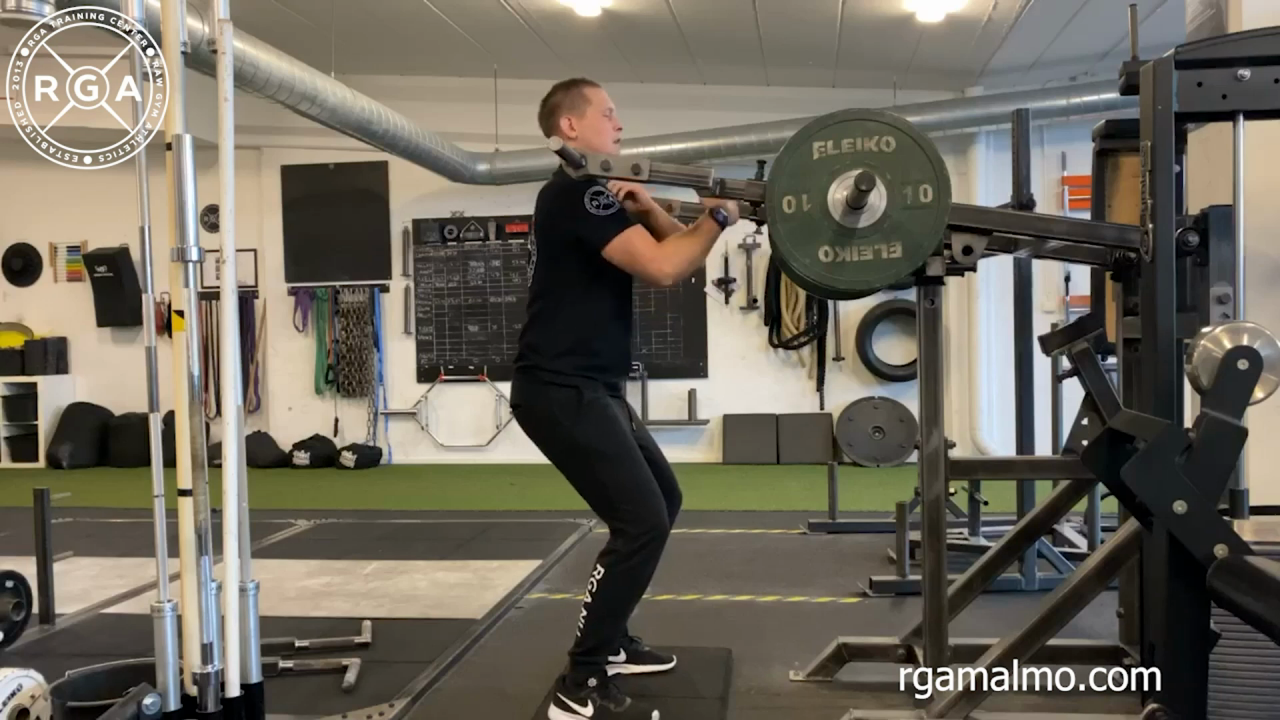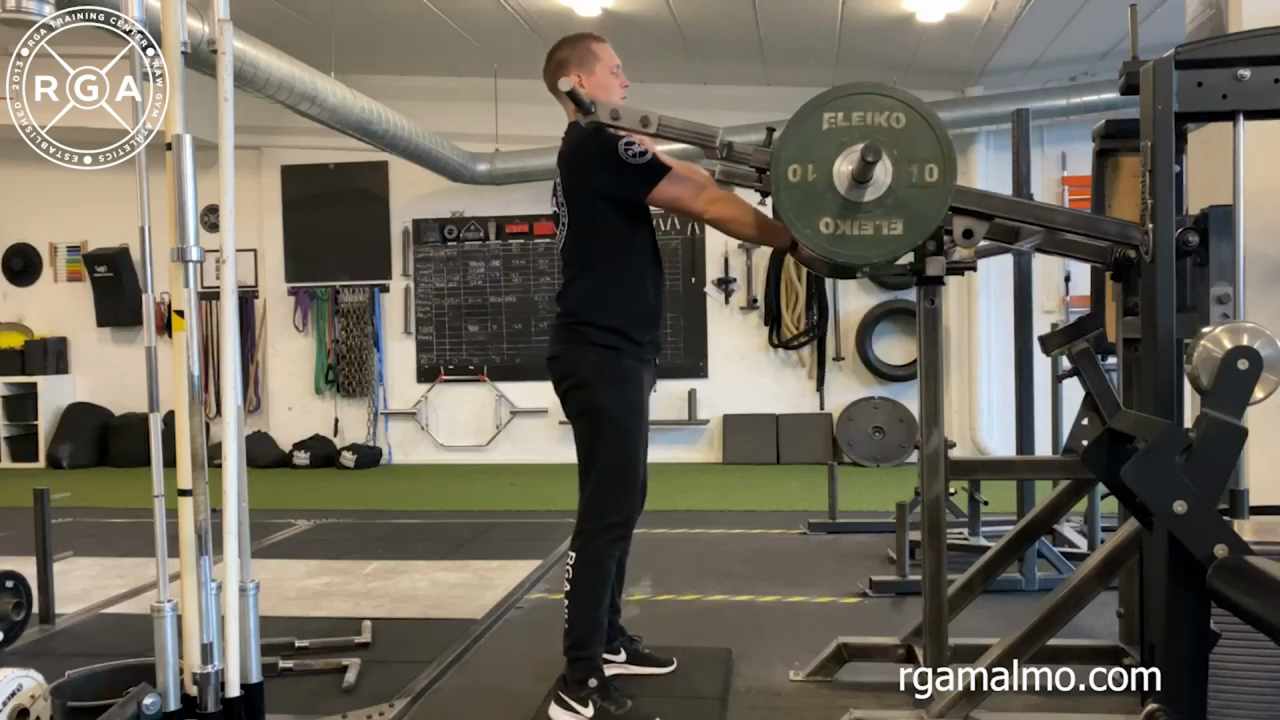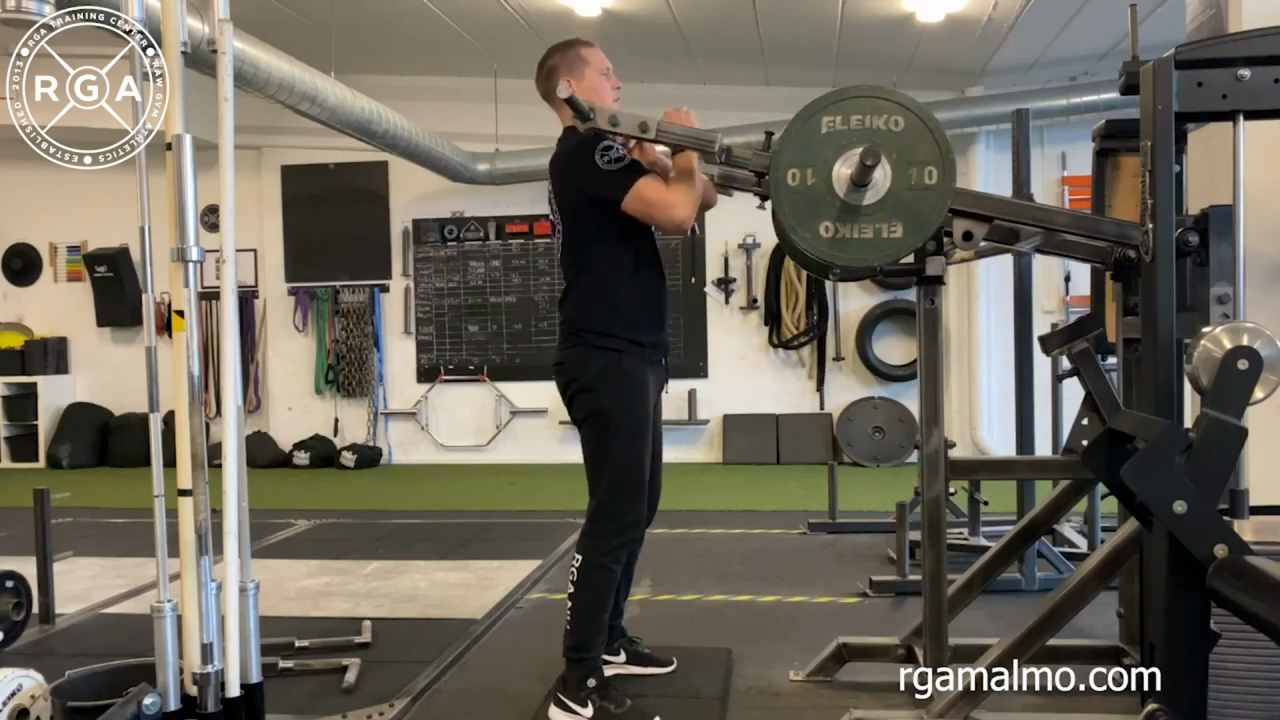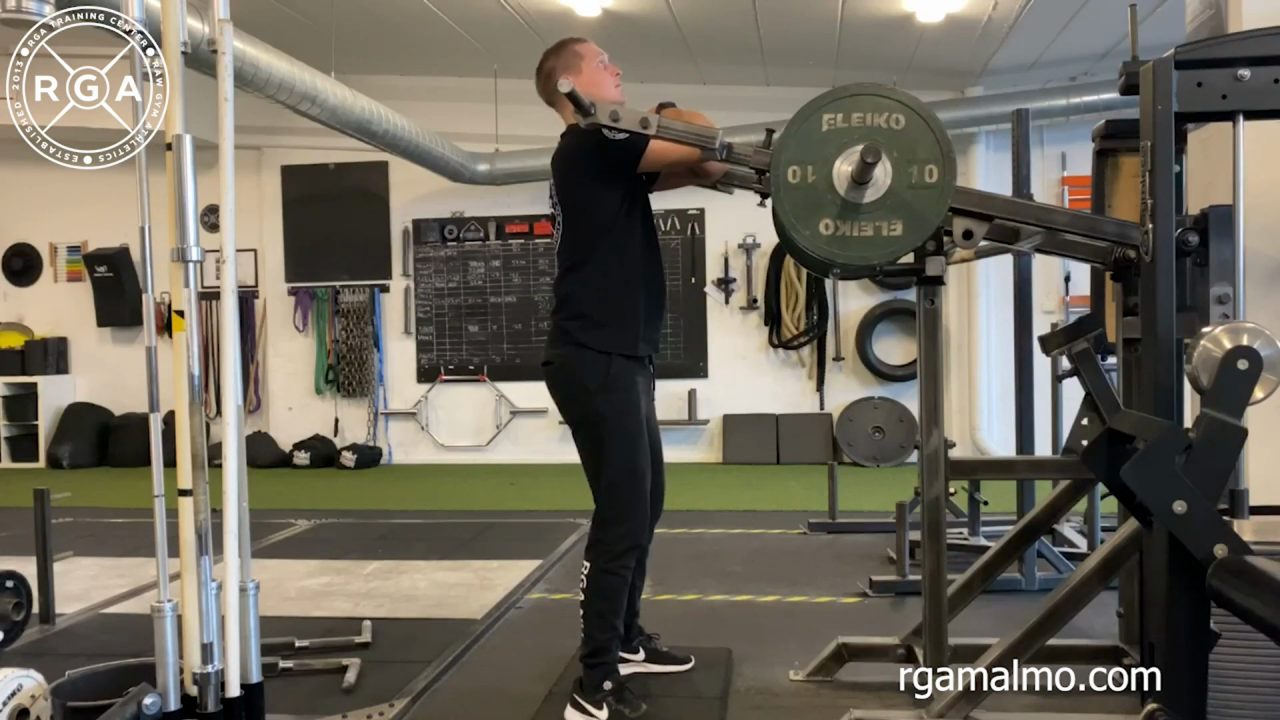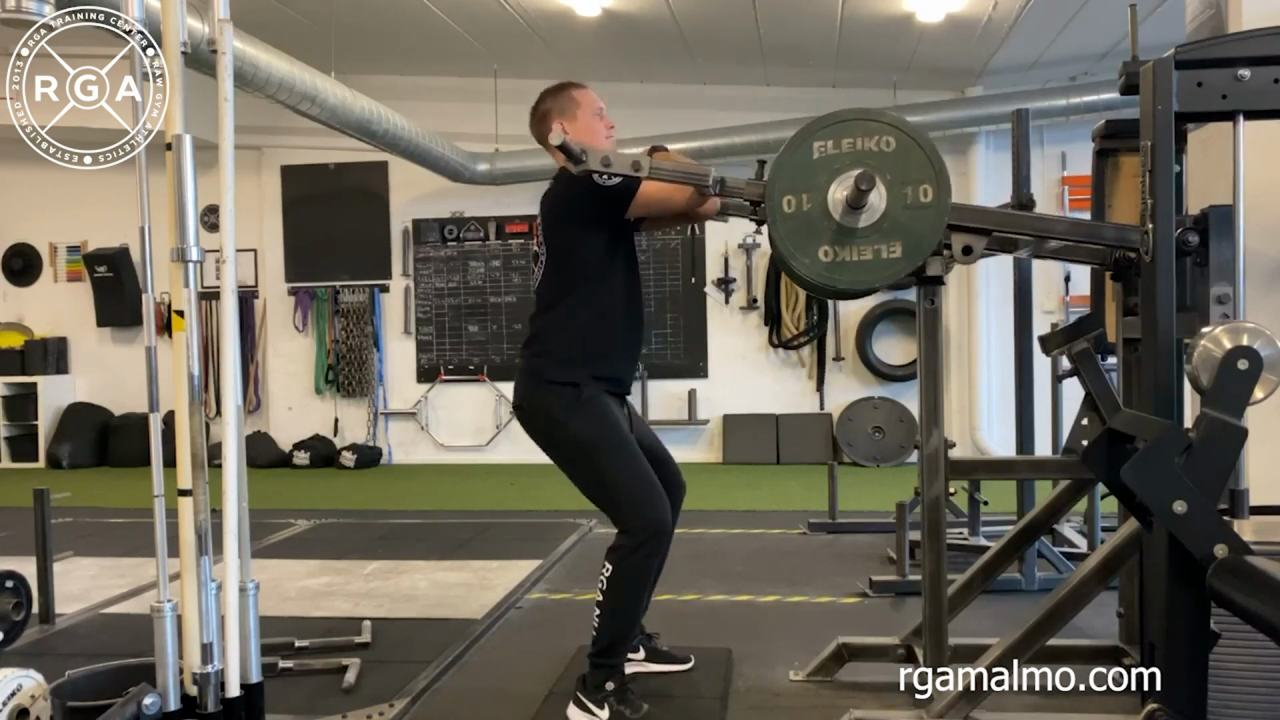
dt=1s
person 1, frame 1
left shoulder: (597, 196)
right shoulder: (573, 195)
left elbow: (669, 252)
right elbow: (665, 268)
left wrist: (646, 207)
right wrist: (718, 215)
left hip: (590, 387)
right hip: (561, 392)
left knee: (660, 505)
right knee: (641, 524)
left ankle: (609, 640)
person 1, frame 2
left shoulder: (593, 150)
right shoulder: (597, 148)
left elbow: (694, 183)
right elbow: (707, 206)
left wrist: (653, 155)
right wrist: (794, 240)
left hip: (610, 351)
right hip: (599, 355)
left knee: (619, 503)
right knee: (608, 512)
left ankle: (606, 642)
person 1, frame 3
left shoulder: (603, 157)
right shoulder: (586, 153)
left elbow: (701, 195)
right elbow: (680, 212)
left wrist: (662, 158)
right wrist: (682, 150)
left hip: (627, 357)
right hip: (605, 361)
left knee: (634, 509)
right knee: (615, 516)
left ankle: (607, 643)
person 1, frame 4
left shoulder: (606, 154)
right shoulder: (591, 144)
left elbow: (701, 167)
right elbow: (703, 145)
left wrist: (682, 136)
right wrist: (672, 117)
left hip: (619, 356)
right hip: (594, 360)
left knee: (643, 506)
right knee: (622, 517)
left ankle: (626, 641)
person 1, frame 5
left shoulder: (595, 199)
right shoulder: (580, 189)
left elbow: (692, 205)
right elbow: (690, 191)
right wrist: (665, 160)
left hip: (591, 388)
right hip: (561, 392)
left knee: (666, 492)
right knee: (646, 519)
left ankle: (627, 640)
